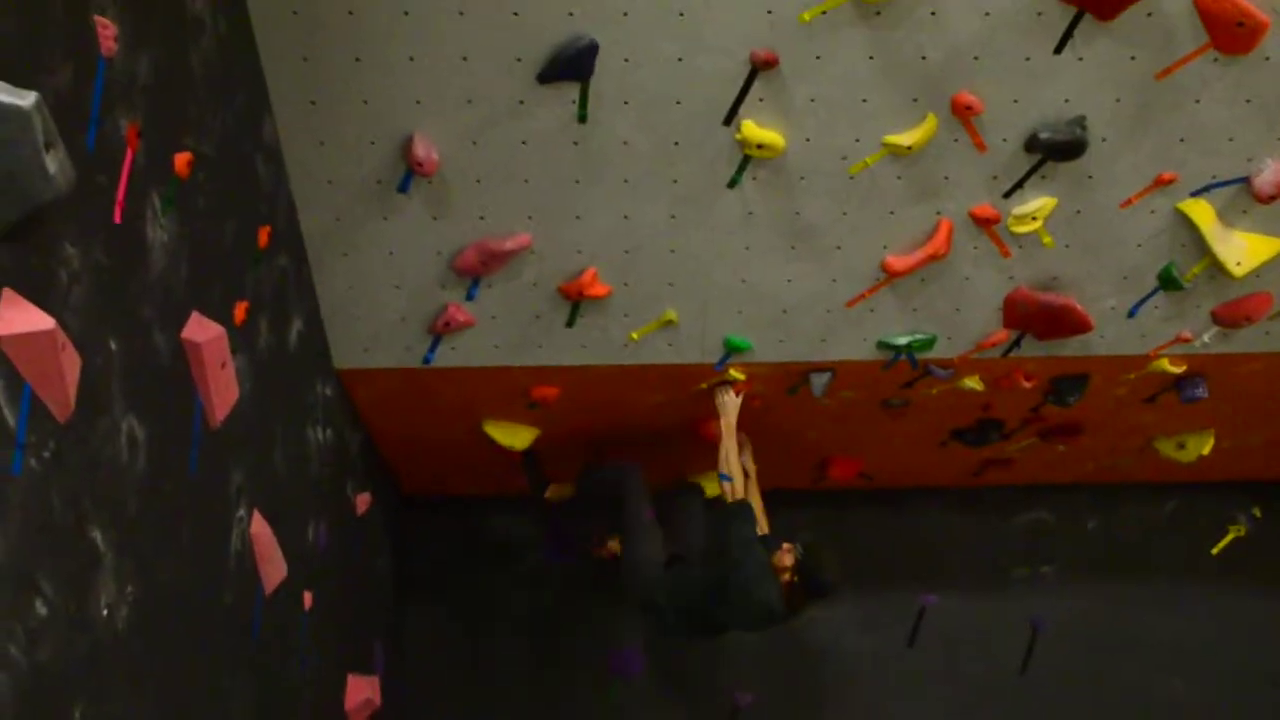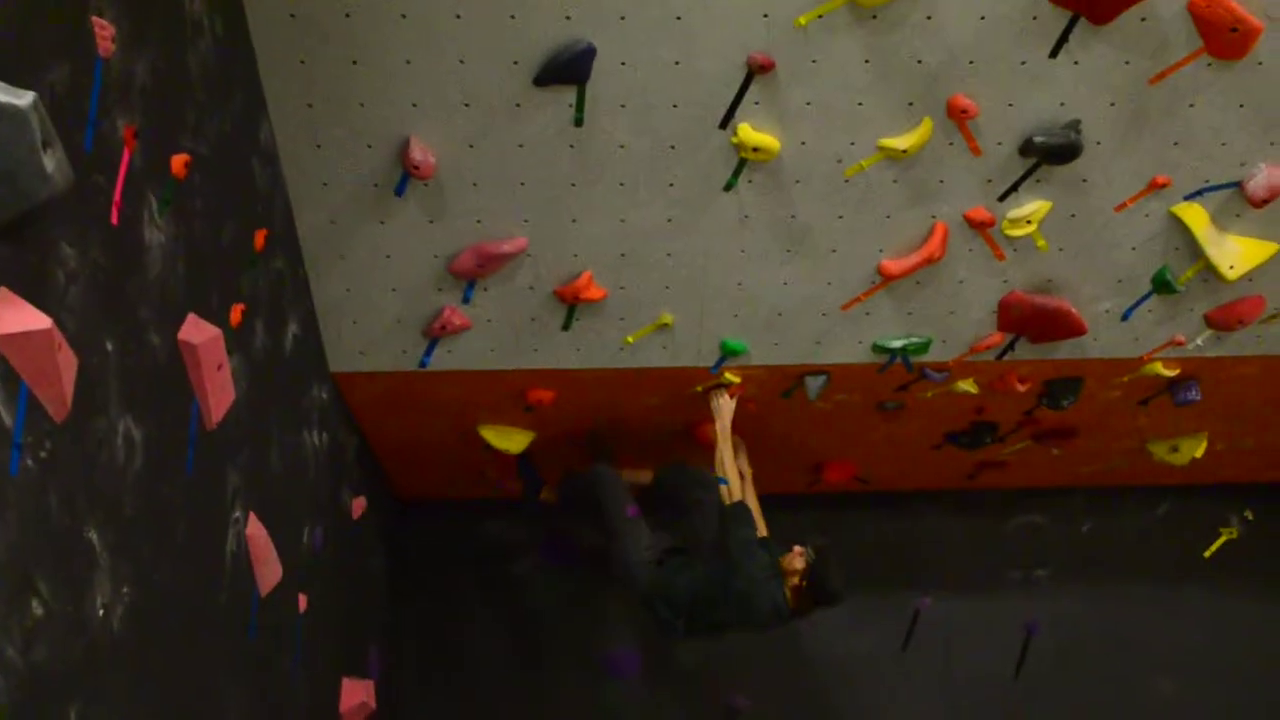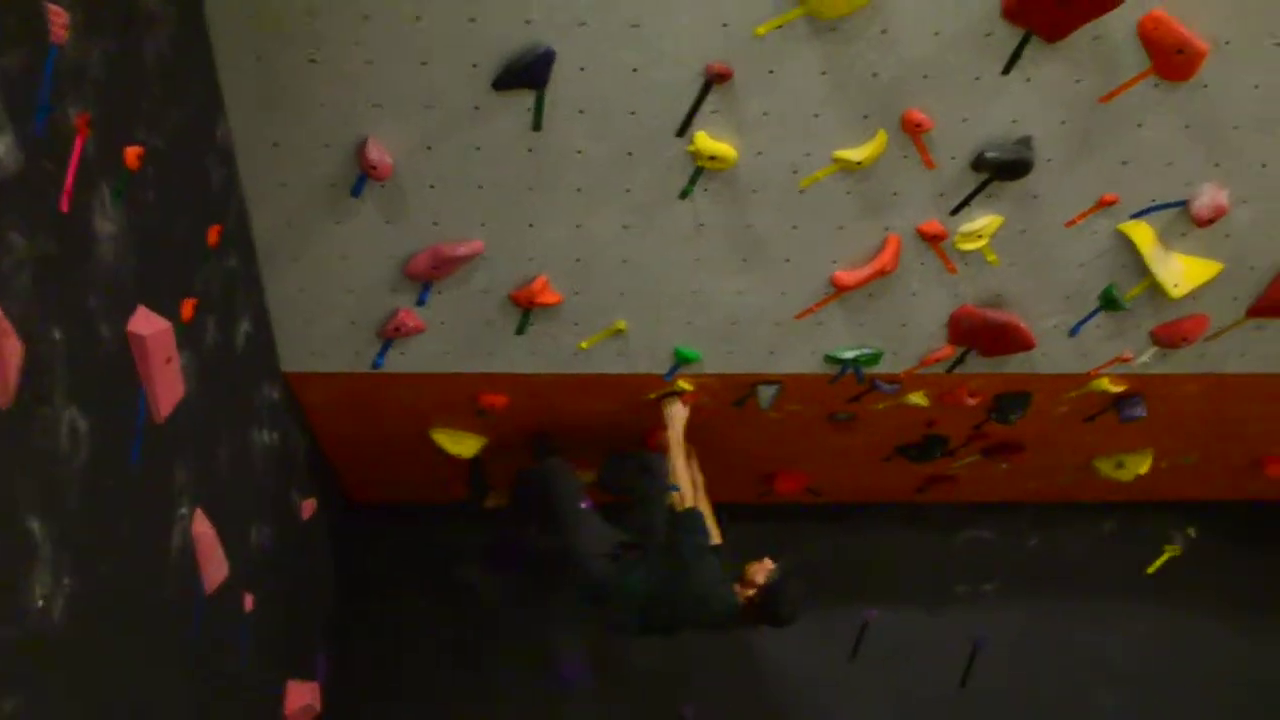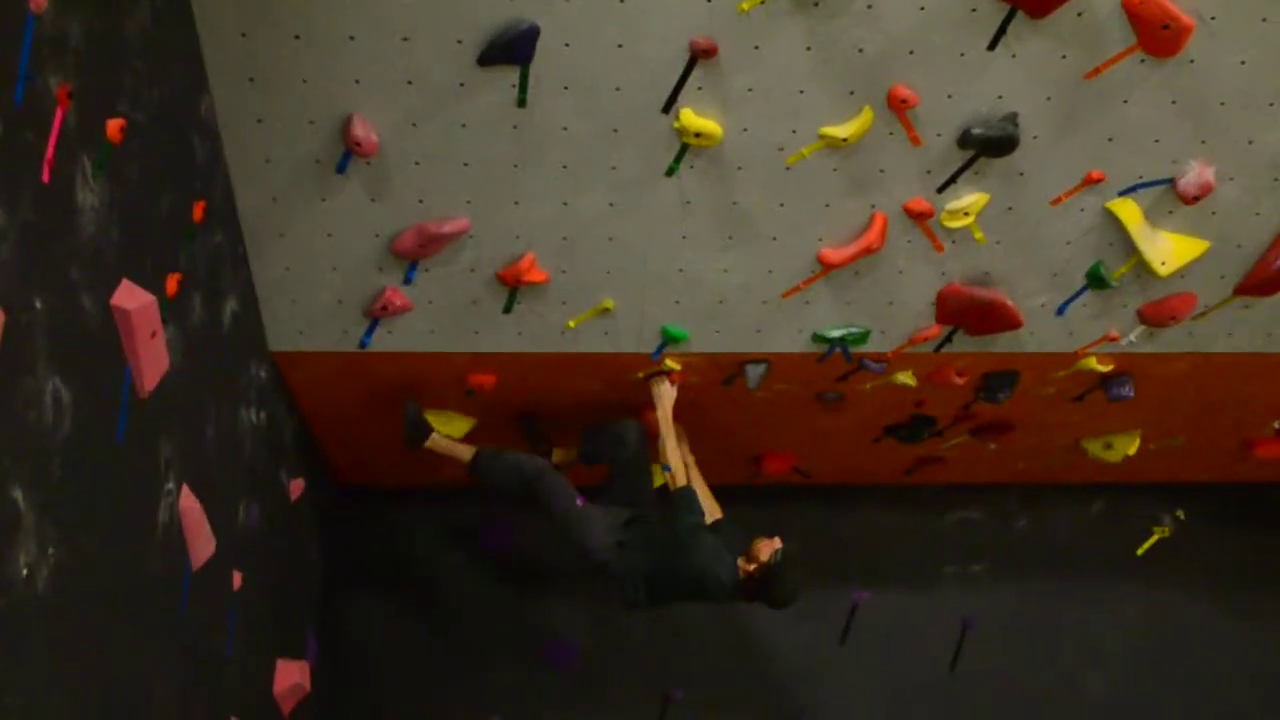
dt=0.4s
person 1, frame 1
left shoulder: (754, 583)
right shoulder: (774, 594)
left elbow: (734, 497)
right elbow: (760, 531)
left wrist: (728, 422)
right wrist: (750, 470)
left hip: (660, 586)
right hip: (690, 572)
left knee: (626, 477)
right knee: (690, 495)
left ankle: (550, 492)
right ankle: (618, 543)
person 1, frame 2
left shoulder: (756, 588)
right shoulder: (772, 580)
left elbow: (734, 503)
right elbow: (759, 535)
left wrist: (723, 426)
right wrist: (745, 473)
left hip: (656, 574)
right hip: (689, 560)
left knee: (602, 480)
left ankle: (553, 494)
right ankle: (622, 477)
person 1, frame 3
left shoulder: (706, 587)
right shoulder: (732, 585)
left elbow: (683, 504)
right elbow: (714, 541)
left wrist: (675, 431)
right wrist: (698, 482)
left hip: (611, 569)
right hip: (645, 556)
left knee: (554, 471)
right knee: (655, 467)
left ankle: (510, 500)
person 1, frame 4
left shoulder: (706, 565)
right shoulder: (734, 546)
left elbow: (677, 483)
right elbow: (713, 516)
left wrist: (664, 411)
right wrist: (688, 458)
left hip: (615, 547)
right hip: (642, 523)
left knee: (534, 472)
right knee: (629, 432)
left ankle: (429, 439)
right ankle: (553, 455)
